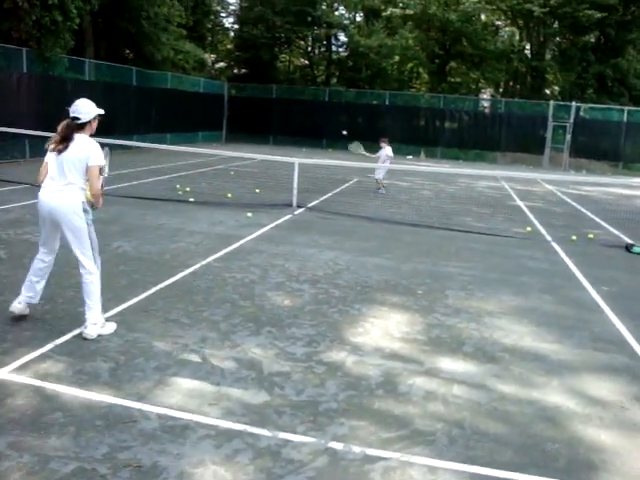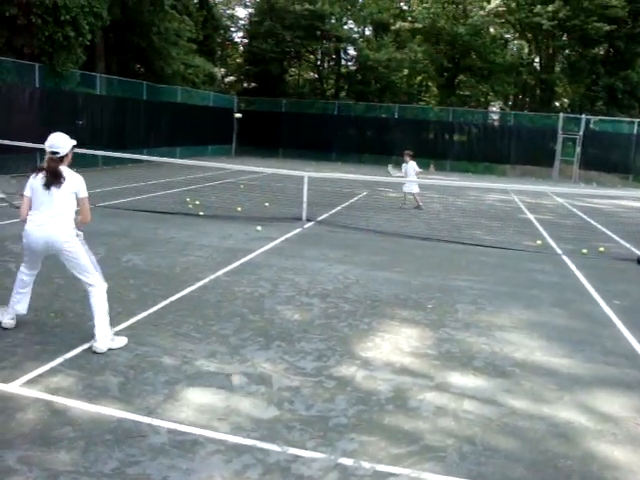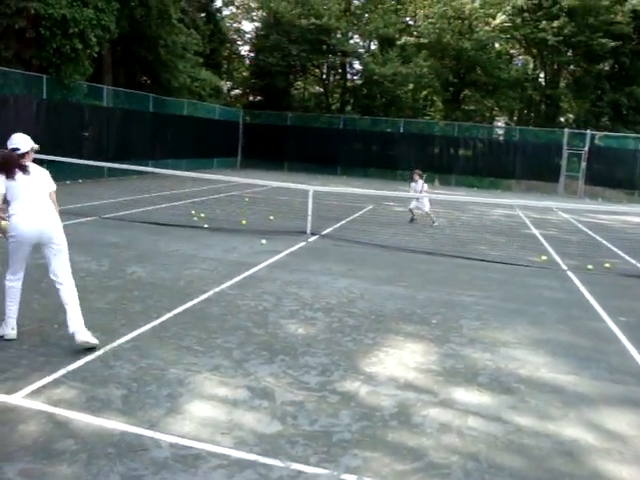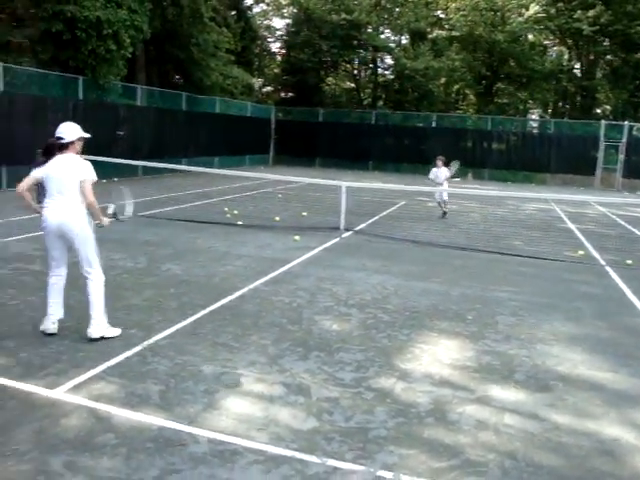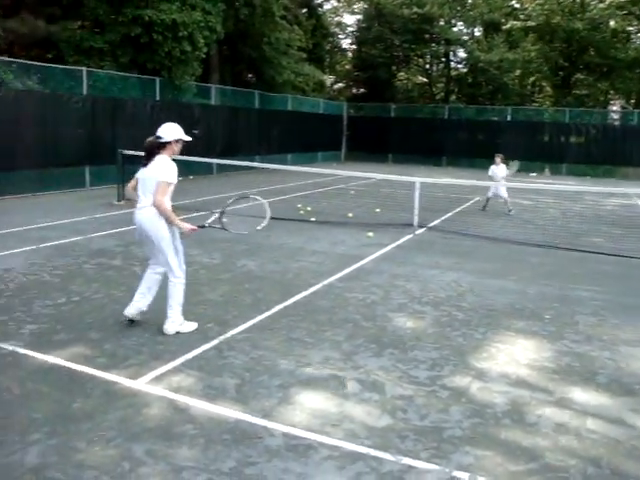
dt=0.3s
person 1, frame 1
left shoulder: (57, 144)
right shoulder: (92, 147)
left elbow: (42, 177)
right elbow: (94, 190)
right wrist: (98, 201)
left hip: (46, 202)
right hip: (70, 205)
left knee: (45, 253)
right knee: (89, 266)
left ankle: (23, 301)
right ankle: (93, 323)
person 1, frame 2
left shoulder: (35, 177)
right shoulder: (76, 179)
left elbow: (23, 214)
right elbow: (85, 218)
left hip: (33, 233)
right hip: (63, 234)
left knee: (28, 270)
right knee: (95, 284)
right ankle: (103, 337)
person 1, frame 3
right shoulder: (42, 173)
right elbow: (55, 207)
left hip: (21, 226)
right hip: (49, 224)
right knee: (63, 279)
right ankle: (79, 331)
person 1, frame 4
left shoulder: (48, 165)
right shoulder: (83, 165)
left elbow: (21, 189)
right elbow: (89, 199)
left wrist: (37, 207)
right wrist: (100, 218)
left hip: (51, 219)
right hip: (76, 219)
left knee: (57, 271)
right knee: (93, 273)
left ankle: (50, 321)
right ankle: (97, 325)
person 1, frame 5
left shoulder: (148, 163)
right shoulder: (169, 166)
left elbow: (130, 189)
right elbow: (158, 201)
right wrist: (179, 224)
left hip: (141, 218)
right hip: (157, 220)
left knee: (157, 266)
right knee: (177, 271)
left ankle: (135, 307)
right ankle: (173, 321)
